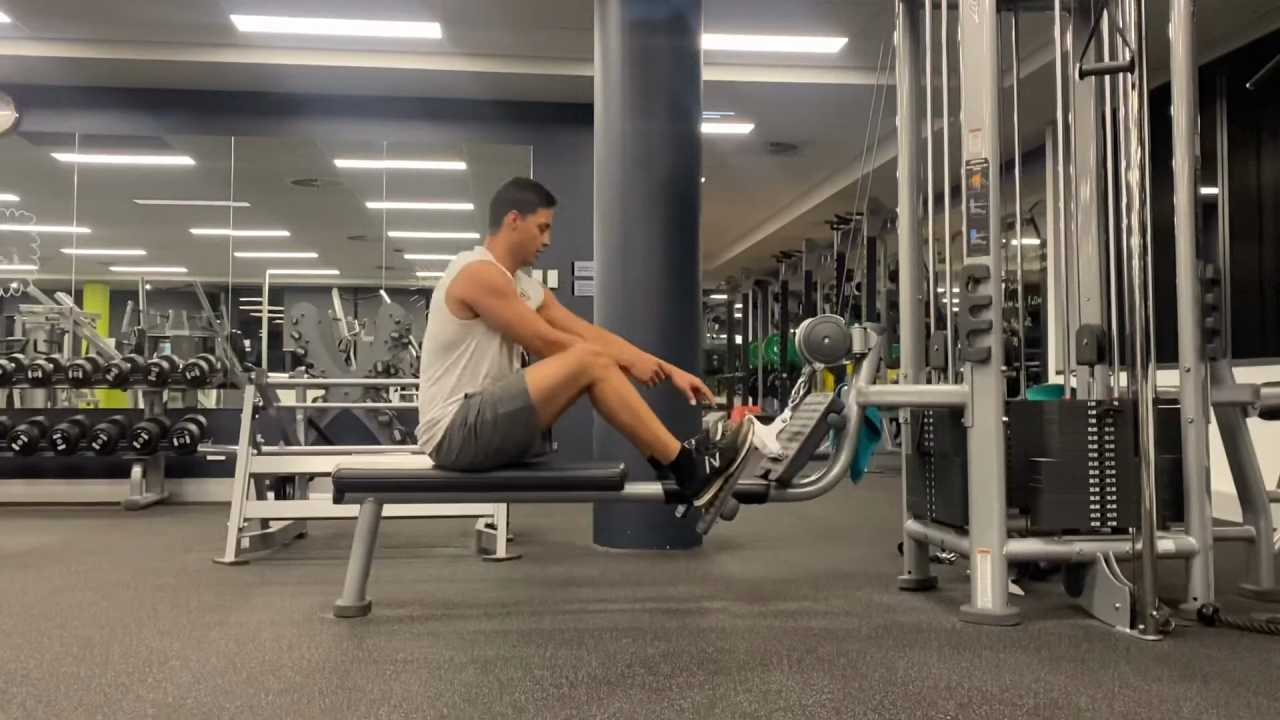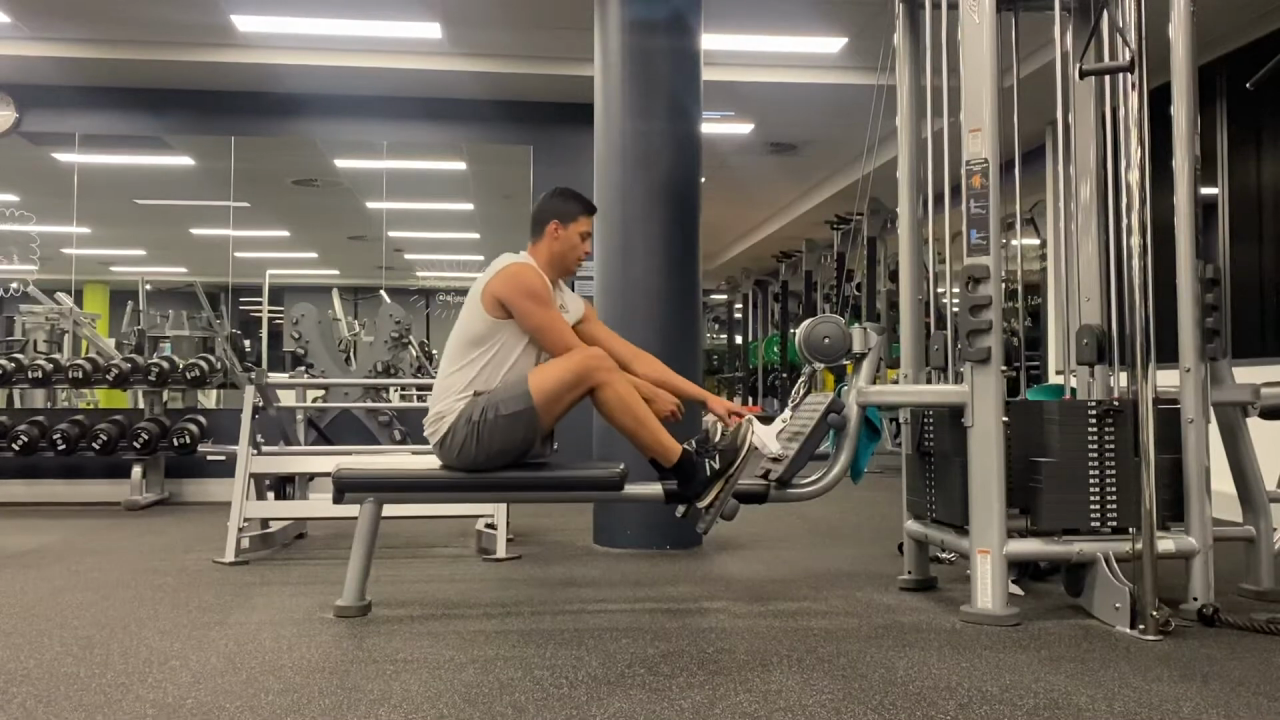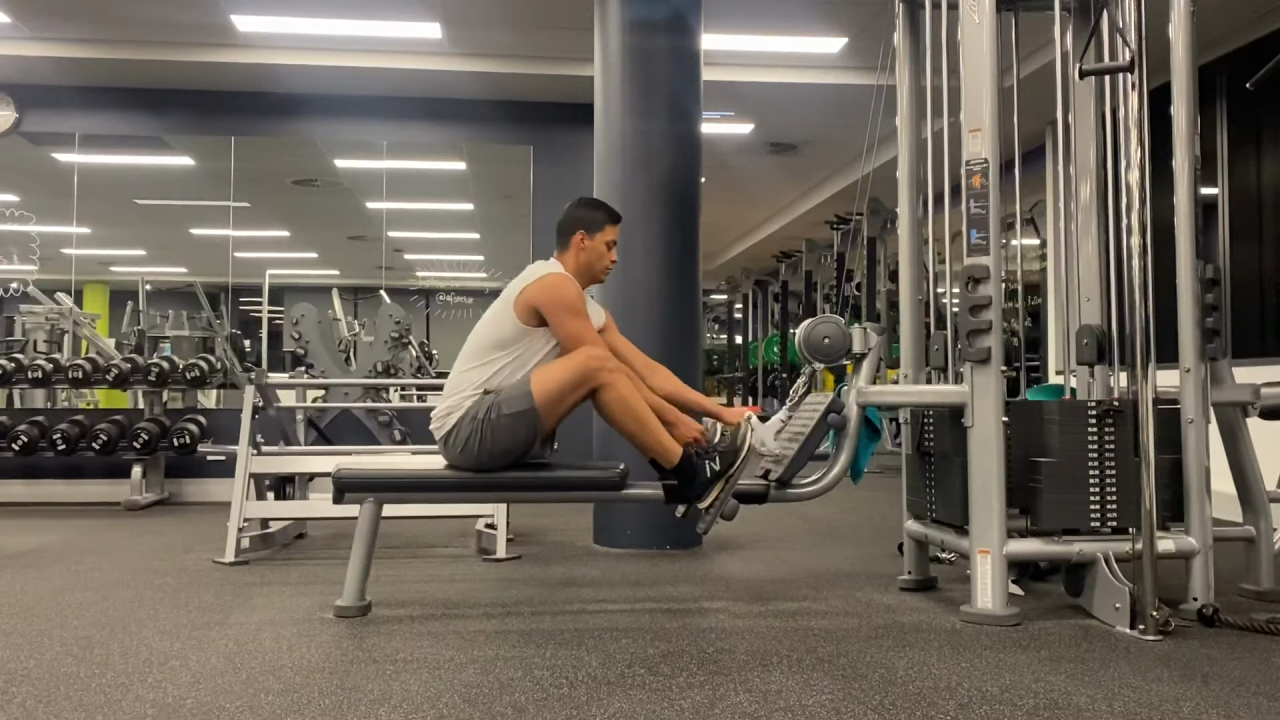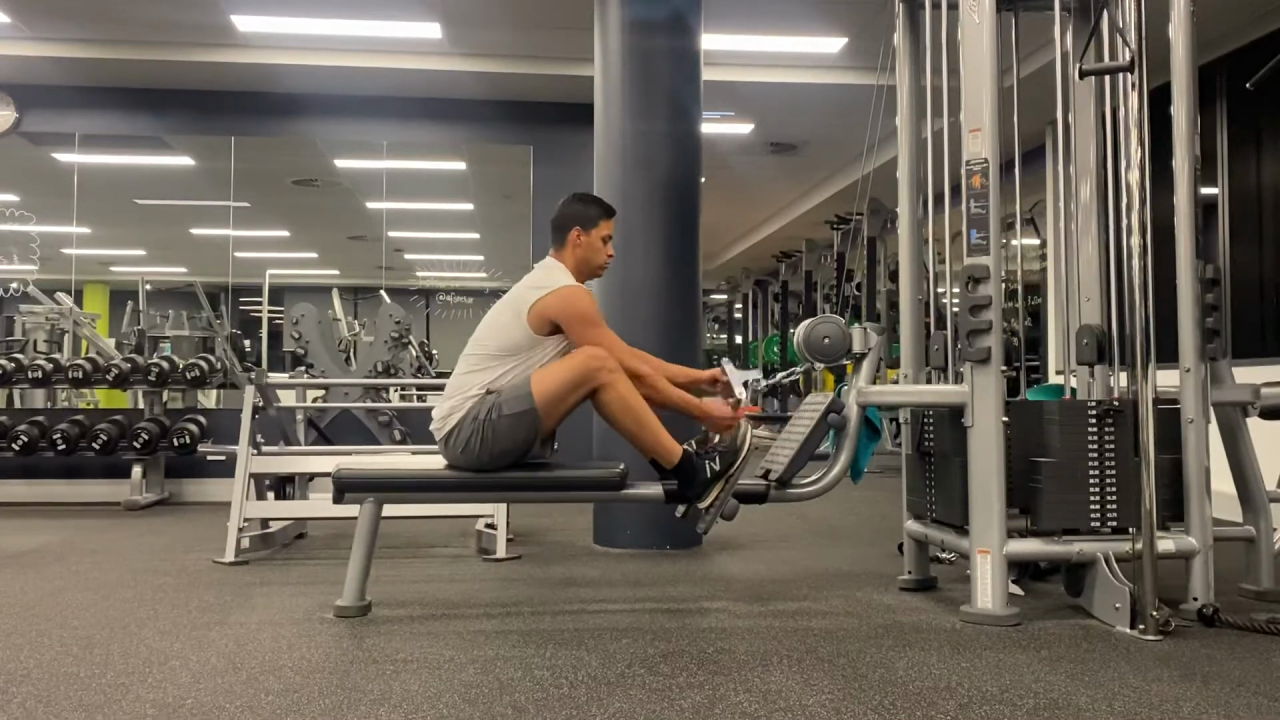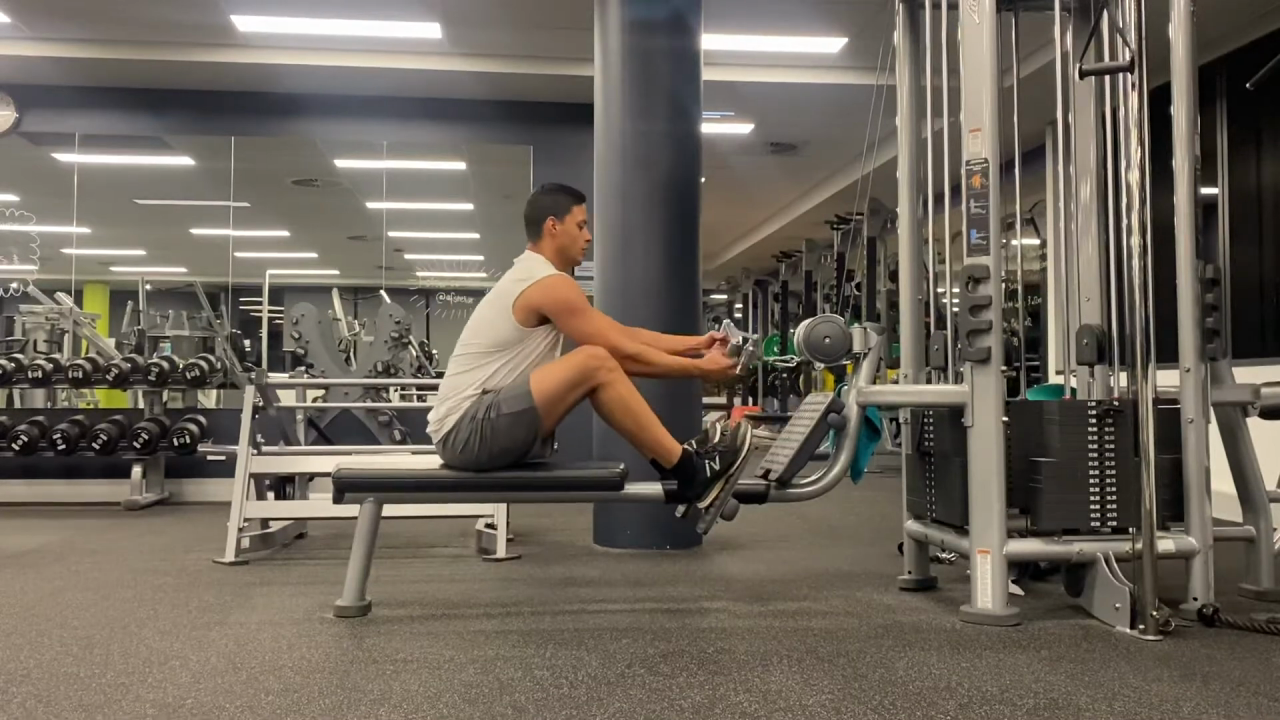
dt=0.2s
person 1, frame 1
left shoulder: (522, 287)
right shoulder: (477, 273)
left elbow: (592, 335)
right elbow: (546, 344)
left wrist: (669, 369)
right wrist: (627, 362)
left hip: (482, 420)
right hip: (455, 433)
left knee: (595, 362)
right knee: (590, 361)
left ankle: (675, 458)
right ankle: (688, 469)
person 1, frame 2
left shoulder: (565, 301)
right shoulder: (517, 276)
left elbow: (630, 356)
right elbow: (570, 356)
left wrist: (707, 397)
right wrist: (650, 395)
left hip: (490, 421)
right hip: (461, 431)
left knee: (595, 370)
right knee: (593, 364)
left ankle: (676, 460)
right ankle: (689, 472)
person 1, frame 3
left shoulder: (585, 309)
right shoulder: (555, 286)
left elbow: (646, 370)
right elbow: (603, 365)
left wrist: (718, 411)
right wrist: (673, 420)
left hip: (493, 424)
right hip: (467, 430)
left knee: (600, 372)
right knee: (597, 366)
left ankle: (677, 462)
right ankle: (690, 474)
person 1, frame 4
left shoulder: (554, 285)
right shoulder: (567, 295)
left elbow: (628, 360)
right elbow: (632, 373)
left wrist: (697, 377)
right wrist: (701, 410)
left hip: (493, 424)
right hip: (468, 431)
left knee: (605, 369)
right knee: (596, 364)
left ankle: (678, 462)
right ankle: (691, 473)
person 1, frame 5
left shoulder: (536, 277)
right shoulder: (550, 286)
left elbow: (620, 335)
right elbow: (623, 353)
left wrist: (694, 344)
right wrist: (699, 368)
left hip: (484, 424)
right hip: (466, 431)
left knee: (600, 363)
right knee: (596, 363)
left ankle: (676, 461)
right ankle: (690, 472)
